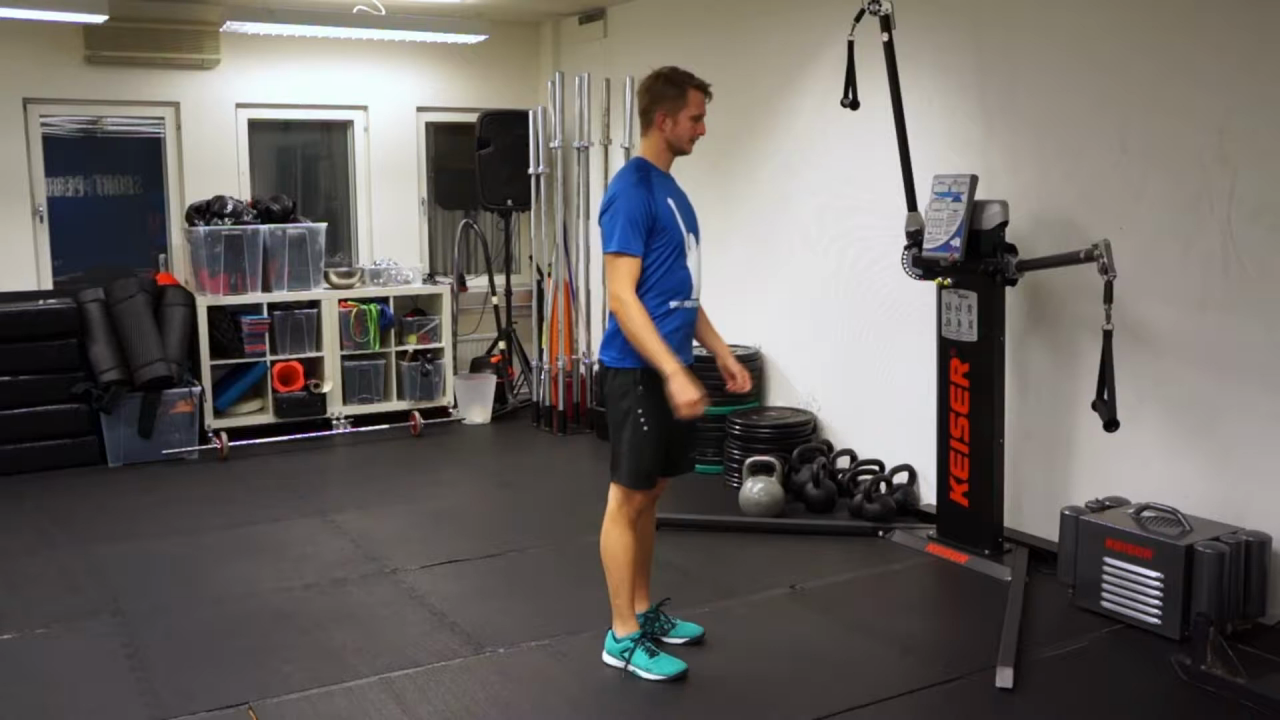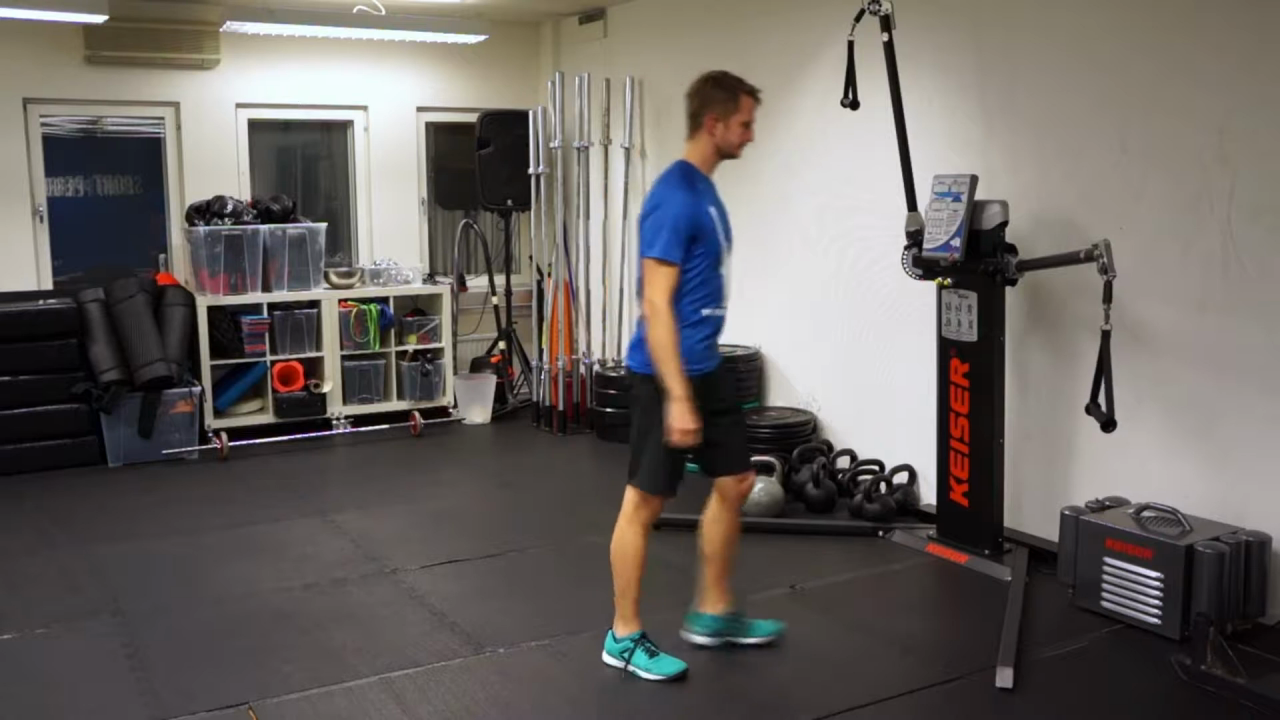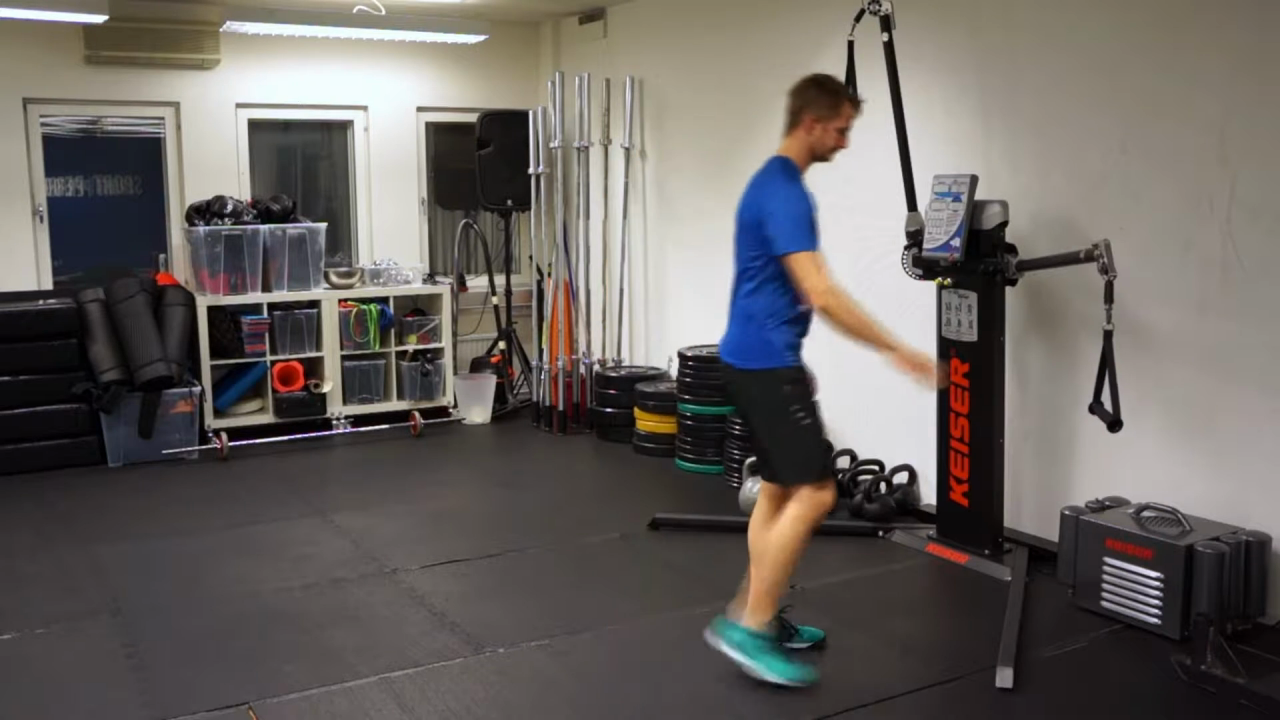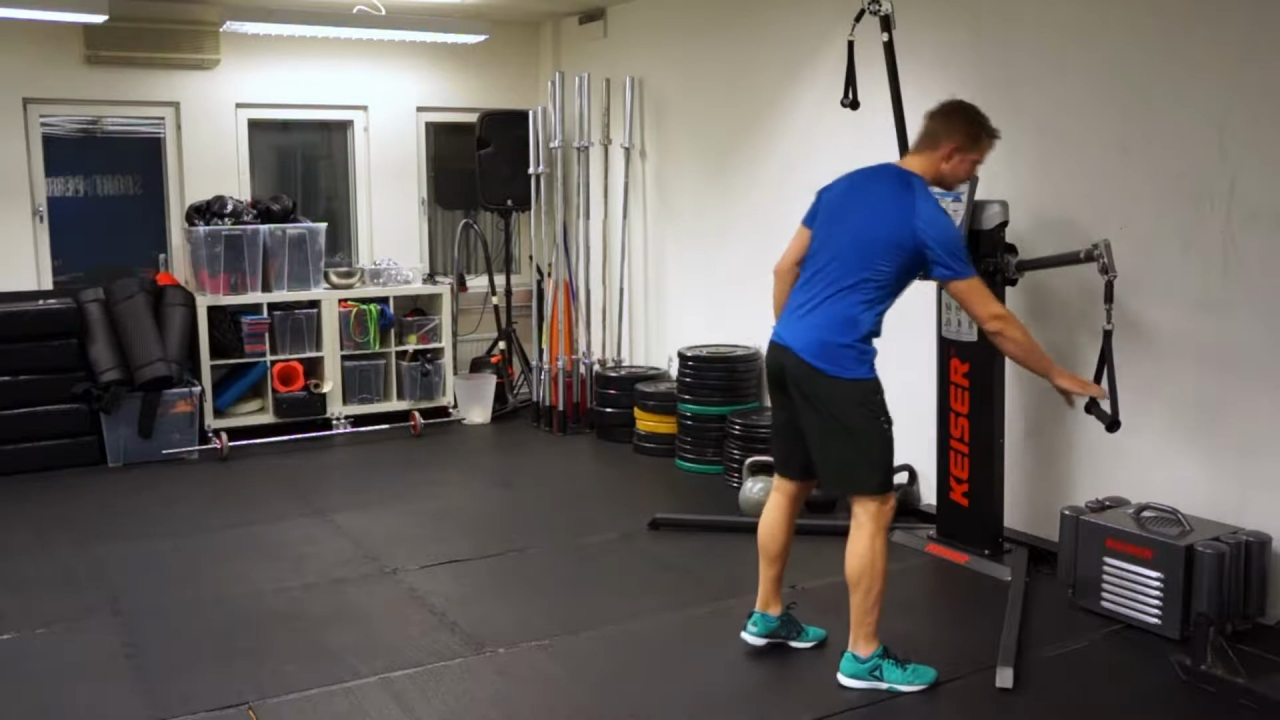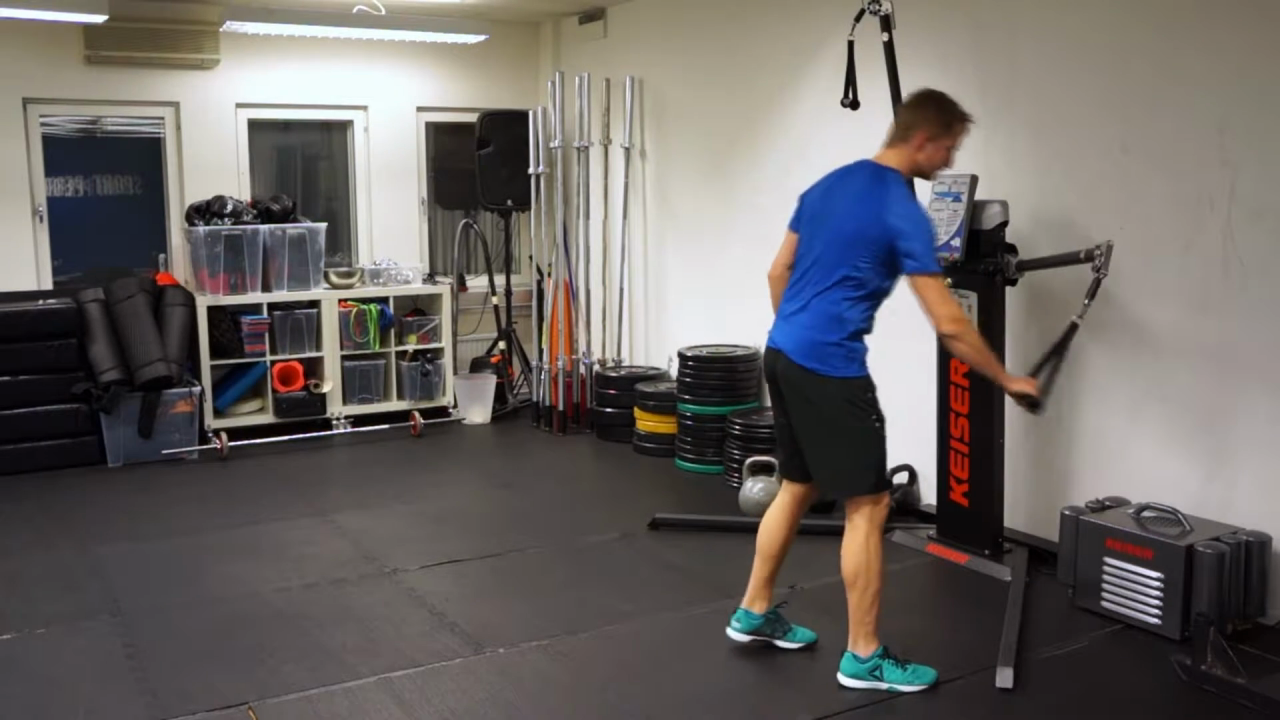
dt=0.5s
person 1, frame 1
left shoulder: (670, 189)
right shoulder: (631, 191)
right elbow: (622, 296)
left wrist: (722, 354)
right wrist: (673, 374)
left hip: (671, 366)
right hip: (640, 372)
left knee: (650, 494)
right knee: (628, 498)
left ankle: (644, 609)
right ankle: (623, 636)
person 1, frame 2
left shoulder: (705, 190)
right shoulder: (675, 197)
right elbow: (656, 304)
right wrist: (676, 397)
left hip: (707, 368)
right hip: (667, 374)
left knee: (734, 483)
right knee: (645, 502)
left ankle: (713, 613)
right ankle: (625, 636)
person 1, frame 3
left shoulder: (771, 182)
right shoulder: (784, 193)
right elbow: (821, 295)
left wrist: (792, 360)
right wrist: (899, 352)
left hip: (757, 357)
right hip: (763, 364)
left knee: (778, 489)
right knee: (813, 494)
left ankle: (764, 614)
right ankle: (750, 625)
person 1, frame 4
left shoulder: (843, 186)
right shoulder: (927, 218)
left elbow: (786, 269)
right elbow: (992, 319)
right wrist: (1056, 375)
left hip: (786, 351)
right hip: (838, 367)
left knee: (789, 487)
right knee: (874, 507)
left ankle: (767, 615)
right ankle: (863, 656)
person 1, frame 5
left shoulder: (827, 186)
right shoulder: (902, 211)
left elbow: (778, 273)
right elbow: (948, 323)
right wrist: (1006, 377)
left hip: (784, 353)
right hip: (832, 367)
left knee: (800, 488)
right knee: (867, 506)
left ankle: (753, 612)
right ankle: (864, 654)
